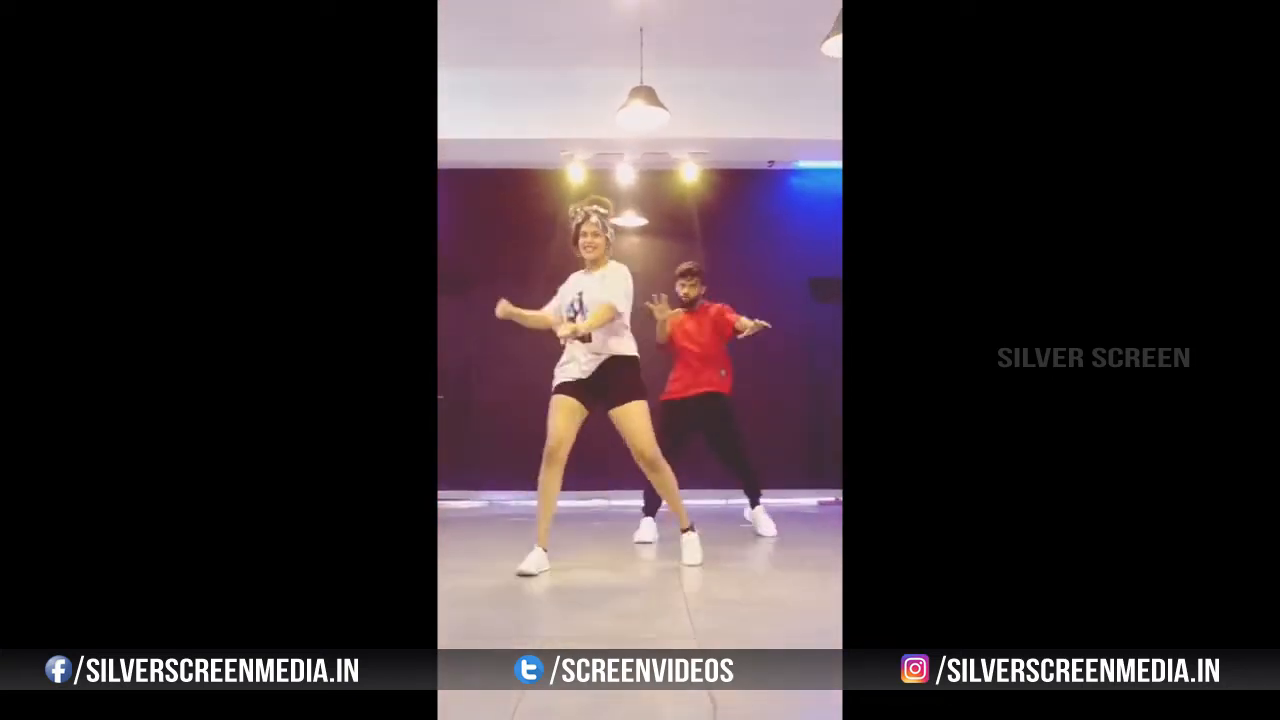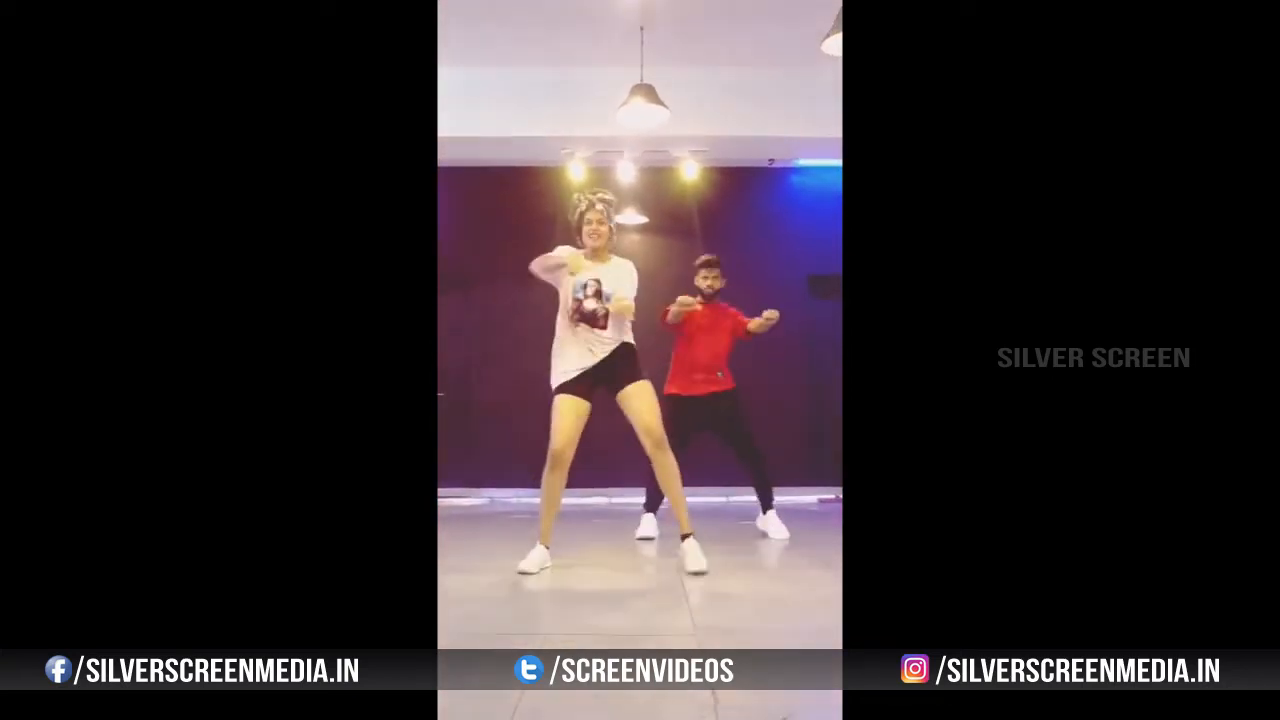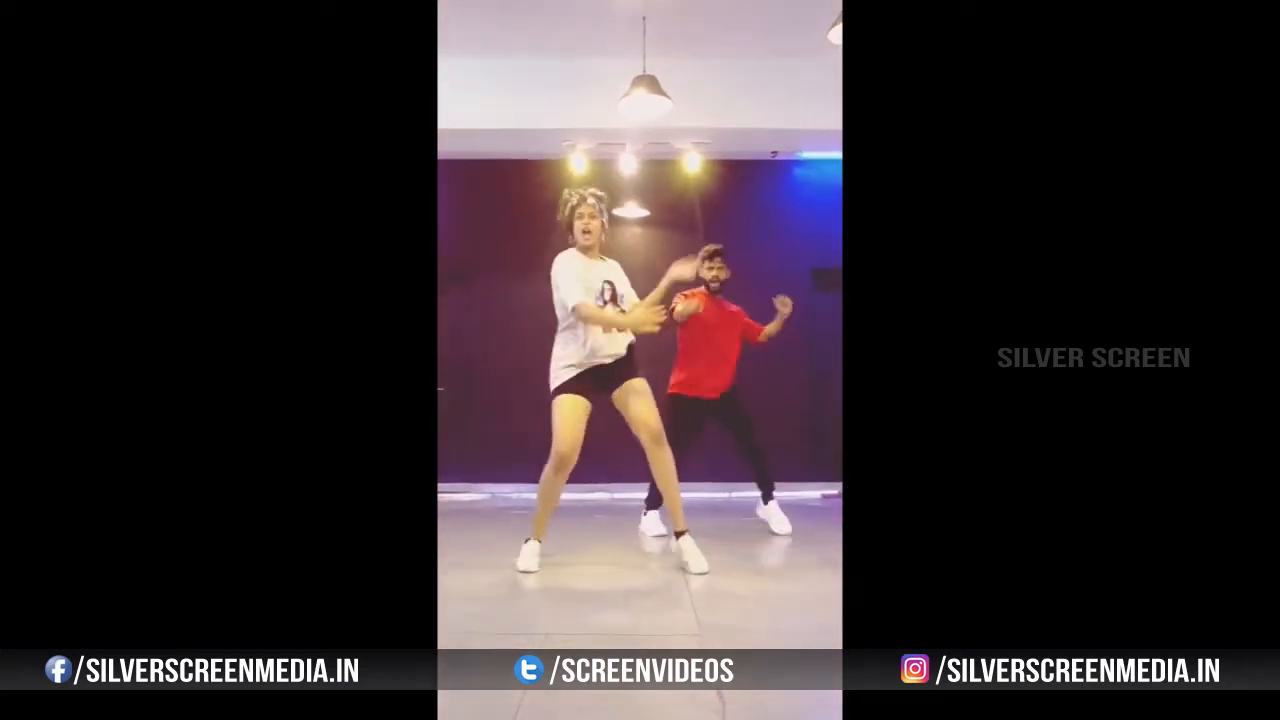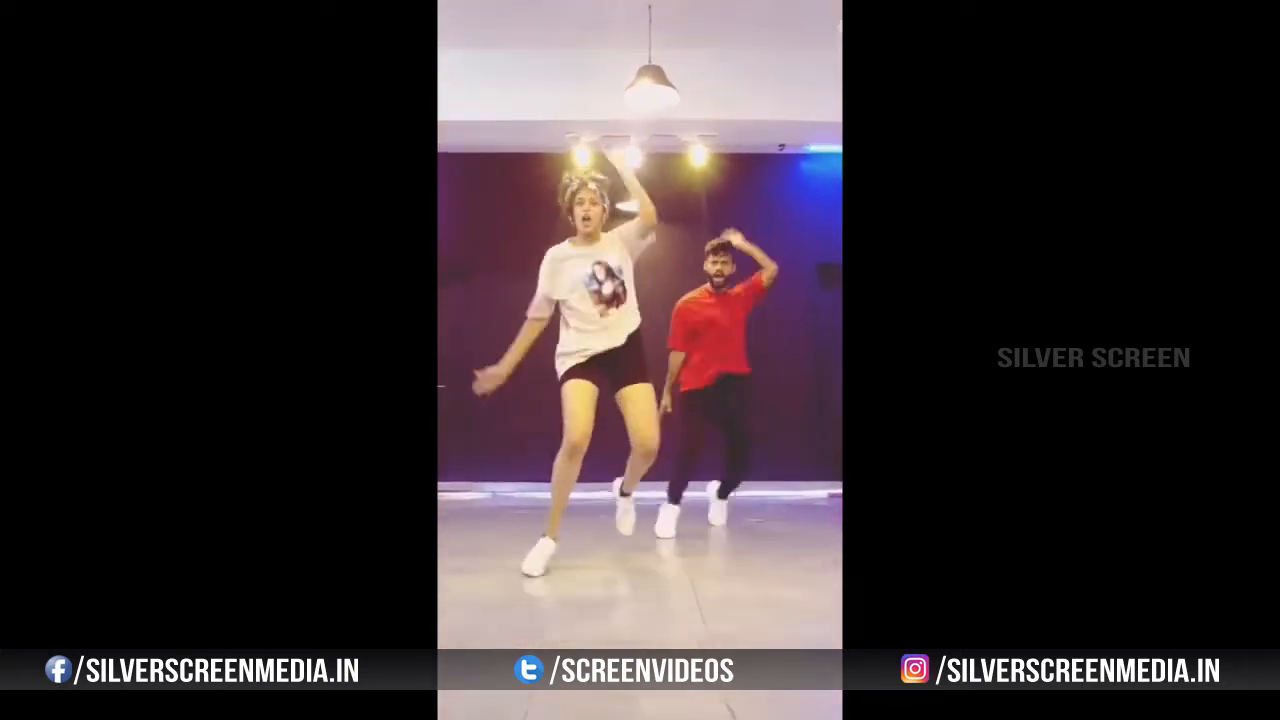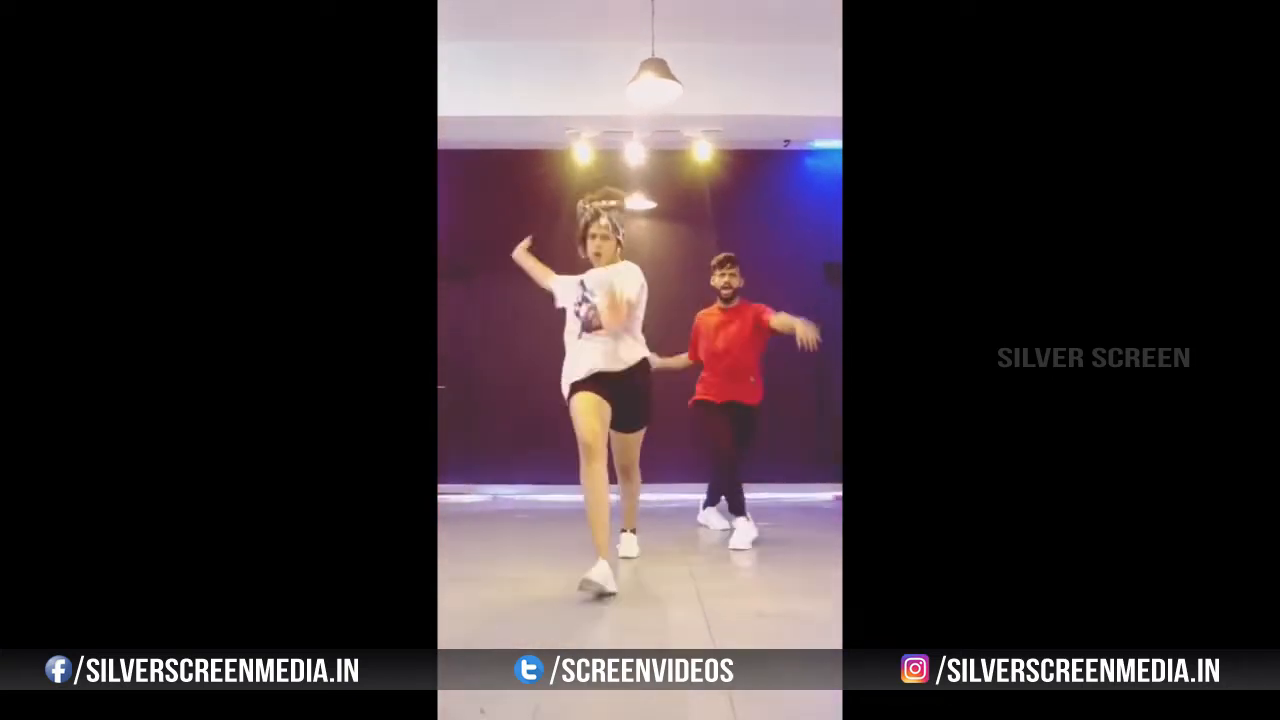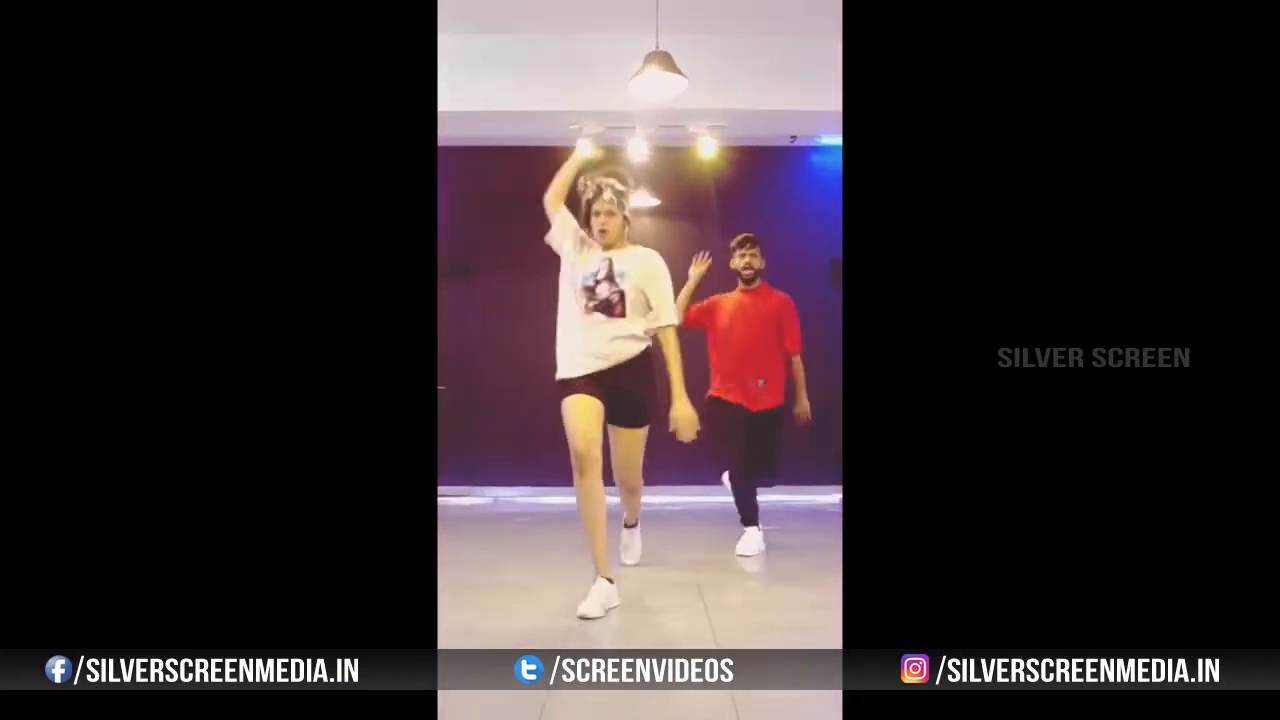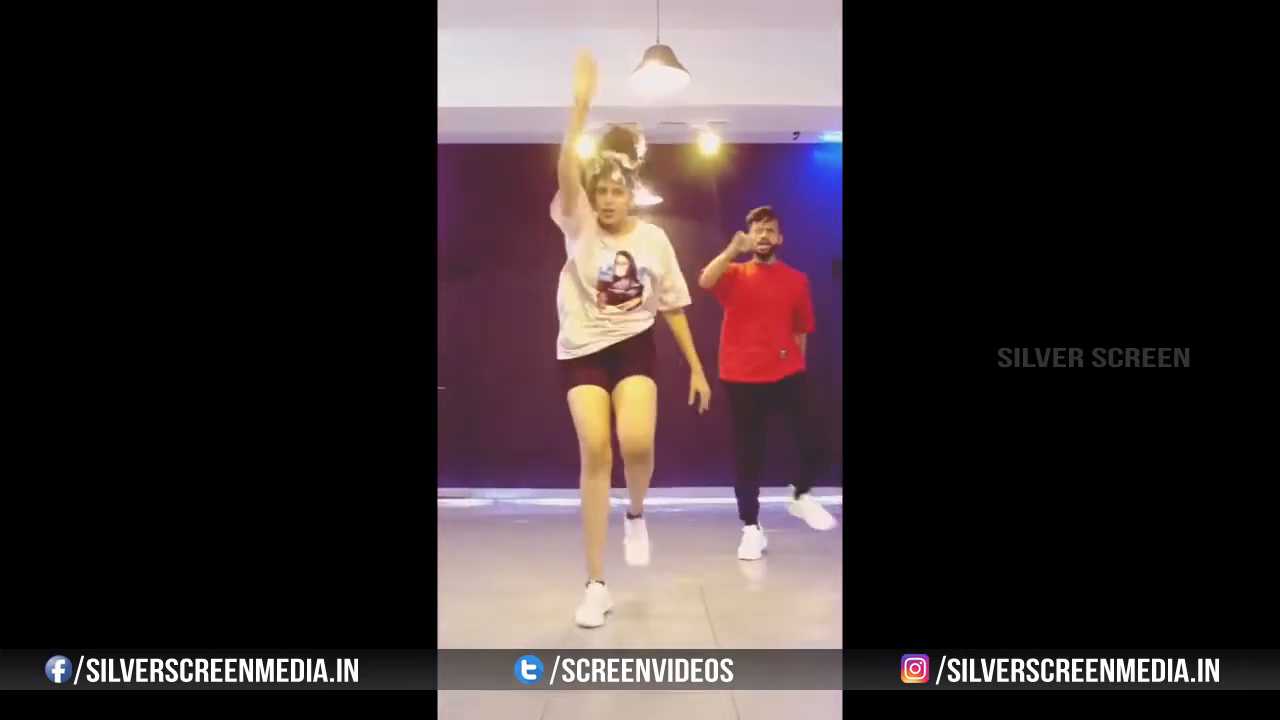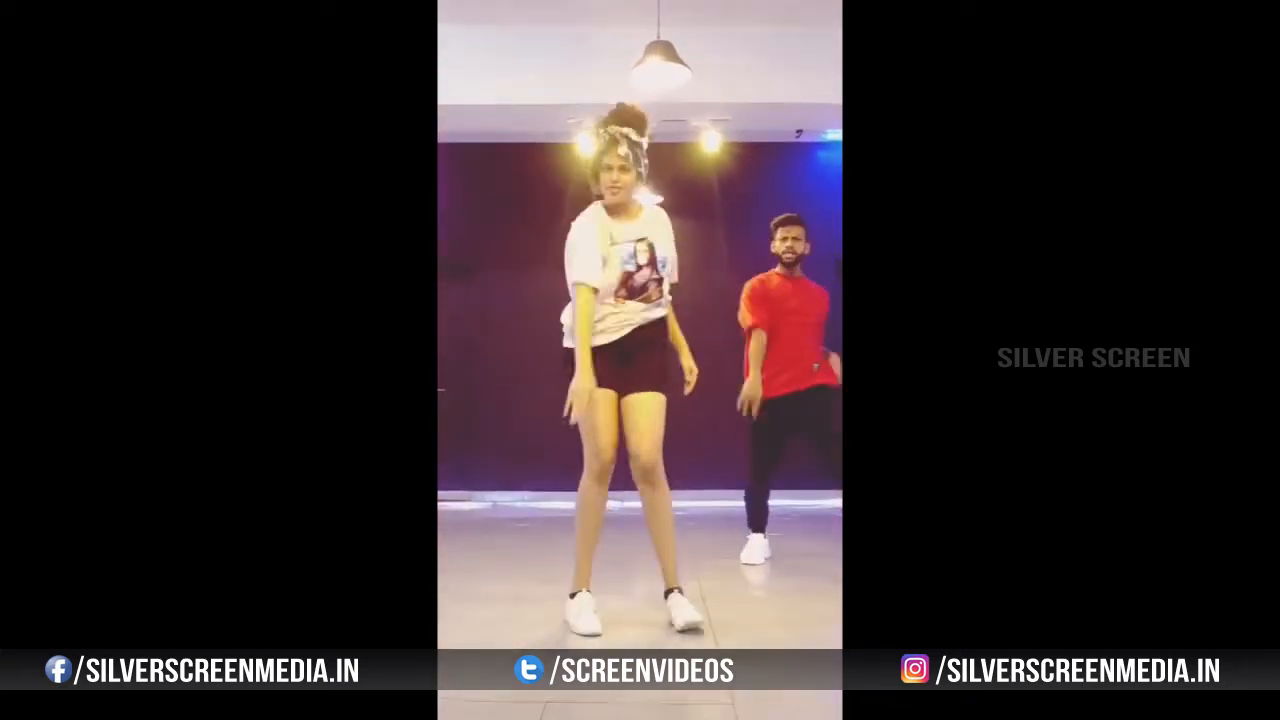
dt=0.2s
person 1, frame 1
left shoulder: (618, 273)
right shoulder: (572, 282)
left elbow: (606, 311)
right elbow: (545, 319)
left wrist: (577, 328)
right wrist: (513, 312)
left hip: (616, 367)
right hip: (574, 371)
left knee: (647, 454)
right knee: (553, 451)
left ankle: (687, 530)
right ankle: (540, 550)
person 1, frame 2
left shoulder: (624, 268)
right shoulder: (569, 257)
left elbow: (626, 309)
right elbow: (538, 266)
left wrist: (619, 309)
right wrist: (564, 260)
left hip: (618, 356)
right hip: (574, 364)
left knee: (656, 437)
right knee: (558, 451)
left ankle: (687, 536)
right ankle: (543, 546)
person 1, frame 3
left shoulder: (614, 269)
right shoulder: (566, 263)
left elbow: (637, 312)
right elbow: (585, 312)
left wrist: (669, 279)
right wrist: (625, 321)
left hip: (618, 359)
right hip: (575, 364)
left knee: (654, 433)
right knee: (563, 454)
left ankle: (682, 535)
right ankle: (535, 540)
person 1, frame 4
left shoulder: (621, 242)
right shoulder: (558, 257)
left elbow: (650, 216)
right elbow: (537, 316)
left wrist: (623, 169)
right wrist: (505, 365)
left hip: (626, 347)
right hip: (580, 354)
left knee: (648, 443)
right knee: (576, 441)
left ankle: (626, 488)
right ankle: (549, 537)
person 1, frame 5
left shoulder: (629, 274)
right shoulder: (578, 281)
left elbow: (624, 305)
right elbow: (551, 281)
left wrist: (615, 310)
right wrist: (522, 256)
left hip: (628, 374)
right hip: (584, 376)
left knee: (627, 465)
right knee: (590, 445)
left ankle: (628, 530)
right ankle: (603, 564)
person 1, frame 6
left shoulder: (648, 261)
right shoulder: (575, 248)
left elbow: (667, 330)
right elbow: (551, 199)
left wrist: (680, 398)
right wrist: (578, 160)
left hip: (631, 369)
right hip: (578, 369)
left knee: (627, 477)
right knee: (584, 453)
left ankle: (631, 523)
right ankle: (603, 580)
person 1, frame 7
left shoulder: (654, 239)
right shoulder: (578, 221)
left elbow: (674, 307)
right elbow: (565, 172)
left wrist: (696, 367)
right wrist: (580, 103)
left hip: (633, 345)
right hip: (583, 349)
left knee: (637, 443)
right knee: (595, 450)
left ankle: (636, 513)
right ankle: (596, 583)
person 1, frame 8
left shoulder: (658, 221)
right shoulder: (588, 226)
right elbow: (583, 294)
left wrist: (683, 349)
right wrist: (582, 371)
left hip: (645, 341)
right hip: (593, 344)
left knee: (647, 460)
right knee: (600, 459)
left ankle: (674, 591)
right ankle: (580, 593)
person 2, frame 1
left shoulder: (719, 312)
right shoulder: (672, 319)
left elbow: (741, 323)
right elbow: (663, 342)
left wrist: (750, 325)
right wrist: (661, 319)
left hip: (714, 396)
right hip: (678, 398)
left knee: (734, 455)
right knee: (661, 458)
left ankle: (756, 508)
right ankle: (648, 519)
person 2, frame 2
left shoulder: (731, 315)
right shoulder: (685, 310)
left elbow: (753, 327)
right elbow: (671, 320)
left wrist: (766, 320)
right wrist: (679, 307)
left hip: (721, 393)
right hip: (683, 393)
left knee: (749, 450)
left ankle: (768, 512)
right ankle: (649, 515)
person 2, frame 3
left shoulder: (734, 313)
right shoulder: (688, 299)
left elbow: (761, 336)
right elbow: (678, 315)
left wrist: (781, 317)
right wrist: (685, 308)
left hip: (723, 391)
right hip: (687, 391)
left knee: (752, 446)
right knee: (671, 451)
left ankle: (768, 503)
right ankle: (651, 512)
person 2, frame 4
left shoulder: (740, 297)
right shoulder: (687, 305)
left elbow: (772, 270)
right elbow: (678, 351)
left wrist: (743, 244)
right wrist: (667, 392)
left hip: (733, 383)
right hip: (697, 386)
left knee: (741, 449)
right knee: (689, 446)
left ankle: (721, 495)
right ankle: (671, 507)
person 2, frame 5
left shoulder: (756, 314)
right shoulder: (702, 320)
left elbow: (776, 319)
left wrist: (798, 324)
right wrist: (662, 362)
left hip: (746, 402)
right hip: (711, 400)
left knee: (731, 460)
right knee: (724, 453)
left ankle: (709, 507)
right ankle: (741, 521)
person 2, frame 6
left shoulder: (780, 303)
right shoulder: (717, 305)
left elbow: (794, 353)
right elbow: (678, 317)
left wrist: (801, 395)
right wrist: (693, 280)
left hip: (768, 399)
right hip: (726, 397)
left knee: (765, 467)
right knee: (740, 461)
left ankle: (734, 478)
right ankle: (751, 528)
person 2, frame 7
left shoulder: (797, 280)
right shoulder: (734, 274)
left elbow: (801, 330)
right elbow: (705, 282)
left wrist: (800, 361)
right wrist: (731, 251)
left hip: (788, 375)
right hip: (742, 377)
left knee: (811, 441)
right knee: (747, 453)
left ankle: (801, 496)
right ankle: (751, 528)
person 2, frame 8
left shoulder: (819, 295)
right shoulder: (758, 287)
right elbow: (757, 332)
left wrist: (830, 361)
right wrist: (753, 378)
left hip: (816, 387)
right hip: (771, 392)
left knee: (838, 458)
right knee: (761, 469)
right ankle: (757, 537)
